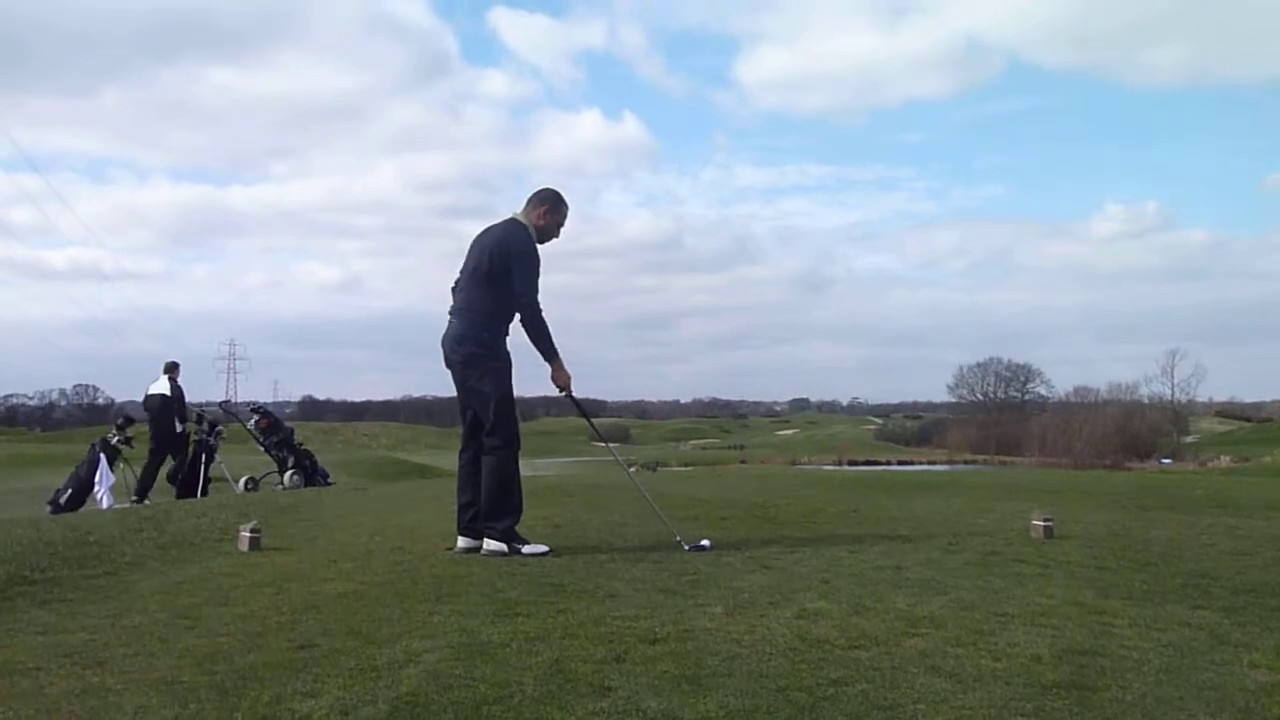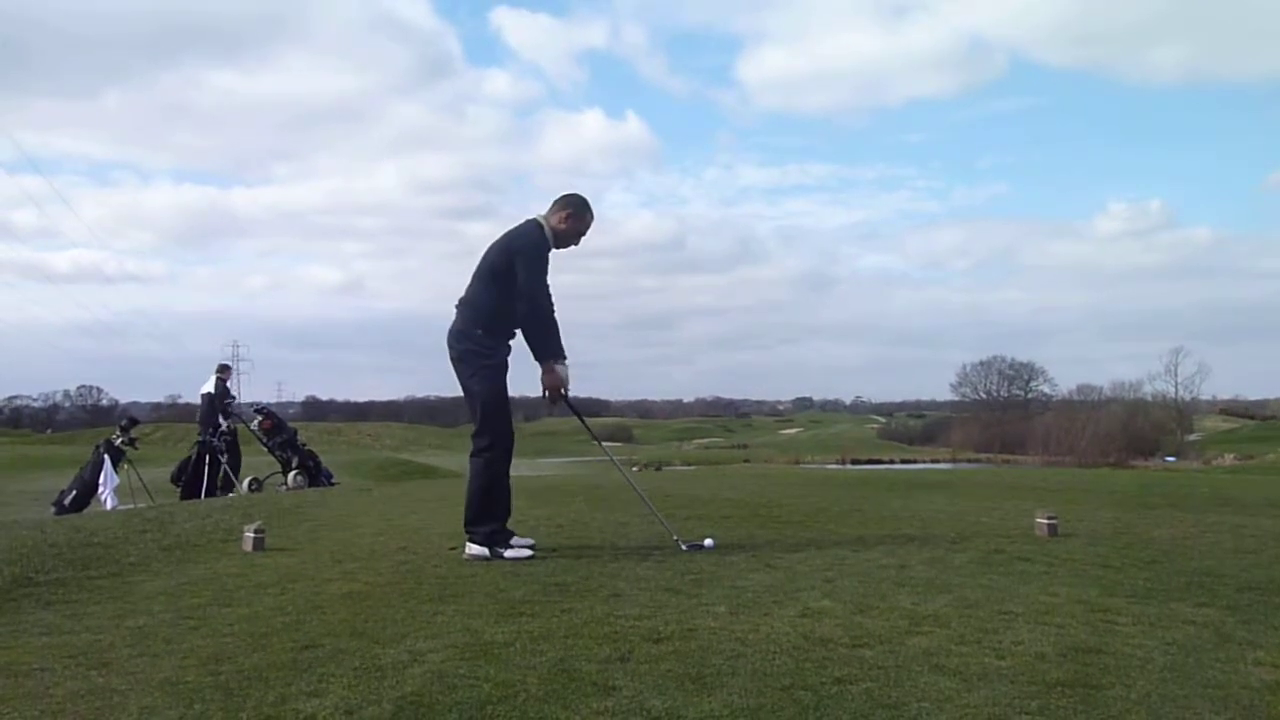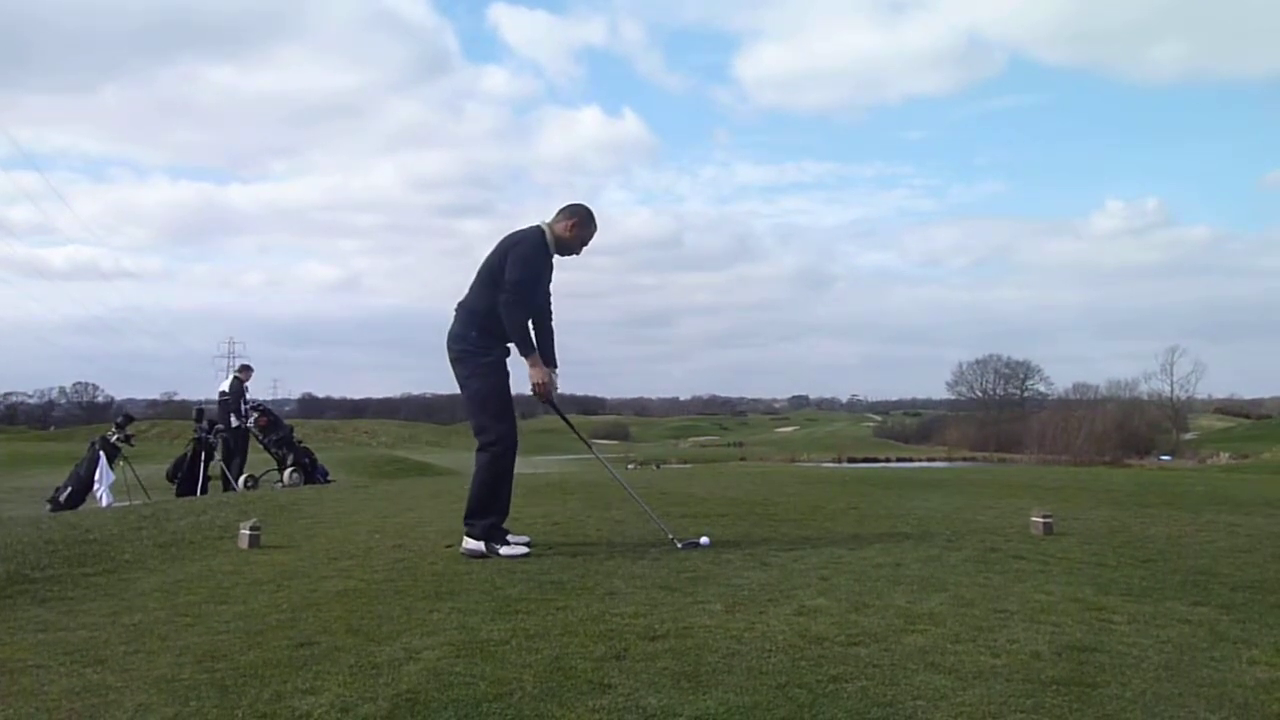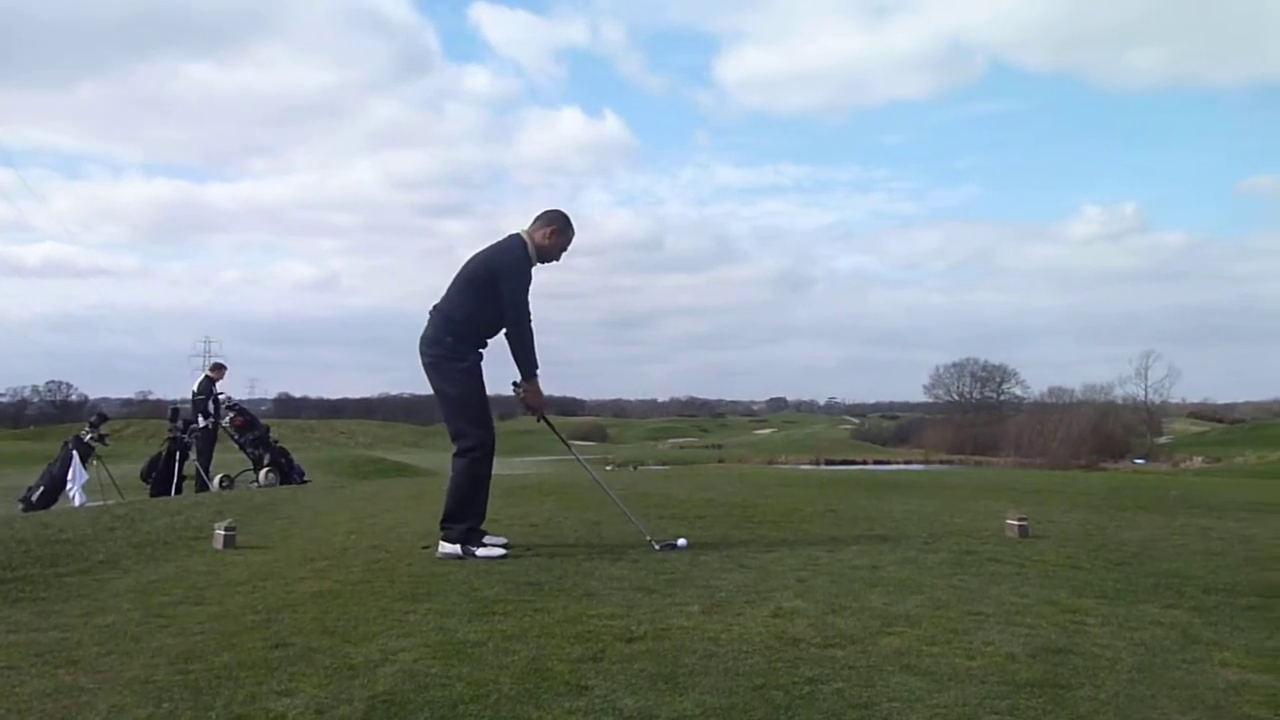
dt=1s
person 1, frame 1
left shoulder: (493, 235)
right shoulder: (521, 245)
left elbow: (460, 287)
right elbow: (529, 310)
right wrist: (555, 363)
left hip: (460, 342)
right hip: (482, 346)
left knee: (476, 438)
right knee: (501, 439)
left ankle: (472, 530)
right ankle: (500, 533)
person 1, frame 2
left shoulder: (529, 241)
right shoulder: (531, 242)
left elbow: (541, 308)
right elbow: (528, 309)
left wrist: (558, 362)
right wrist: (547, 366)
left hip: (480, 344)
right hip: (478, 344)
left knee: (499, 438)
right knee: (493, 439)
left ankle: (493, 529)
right ankle: (482, 538)
person 1, frame 3
left shoulder: (541, 256)
right shoulder: (528, 245)
left elbow: (541, 316)
right elbow: (510, 303)
left wrist: (549, 369)
right wrist: (533, 362)
left hip: (484, 347)
right hip: (474, 345)
left knee: (503, 437)
right knee: (498, 437)
left ankle: (489, 527)
right ankle: (479, 531)
person 1, frame 4
left shoulder: (510, 255)
right shoulder: (513, 258)
left elbow: (514, 322)
right elbow: (518, 324)
left wrist: (528, 380)
right wrist: (531, 381)
left hip: (451, 348)
right hip: (450, 350)
left knee: (480, 441)
right knee: (474, 442)
left ankle: (466, 529)
right ankle: (455, 536)
